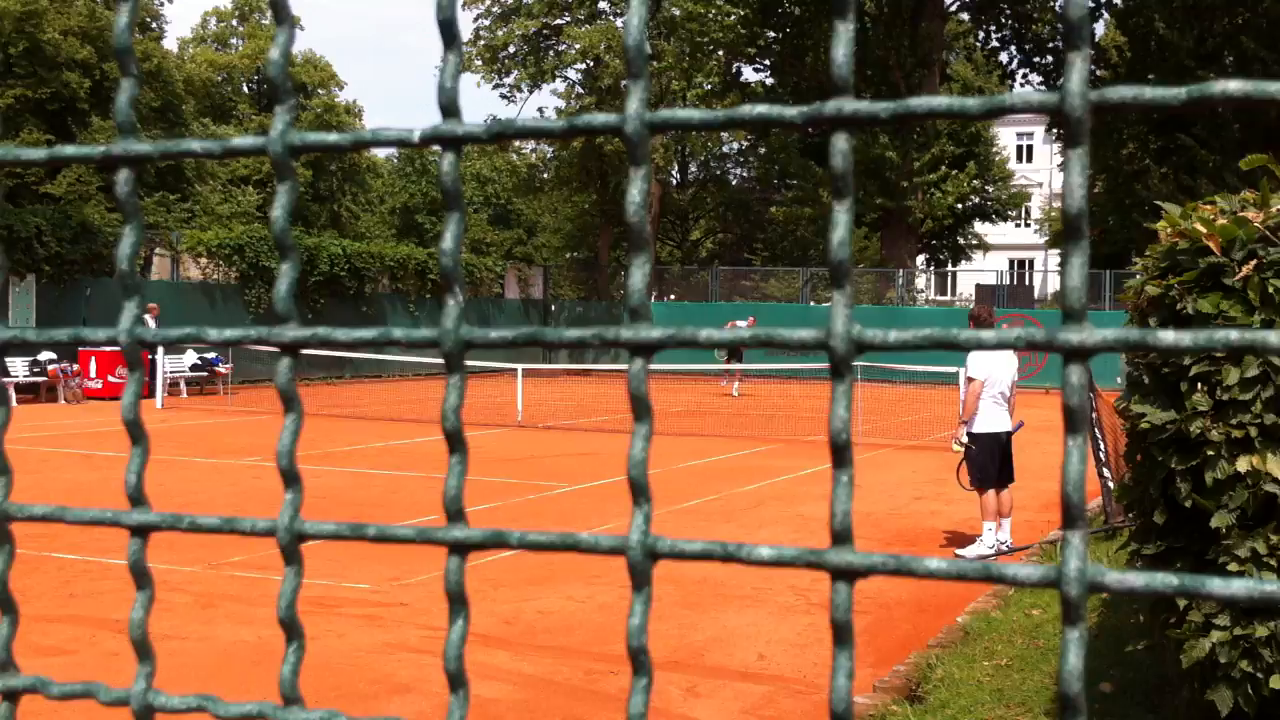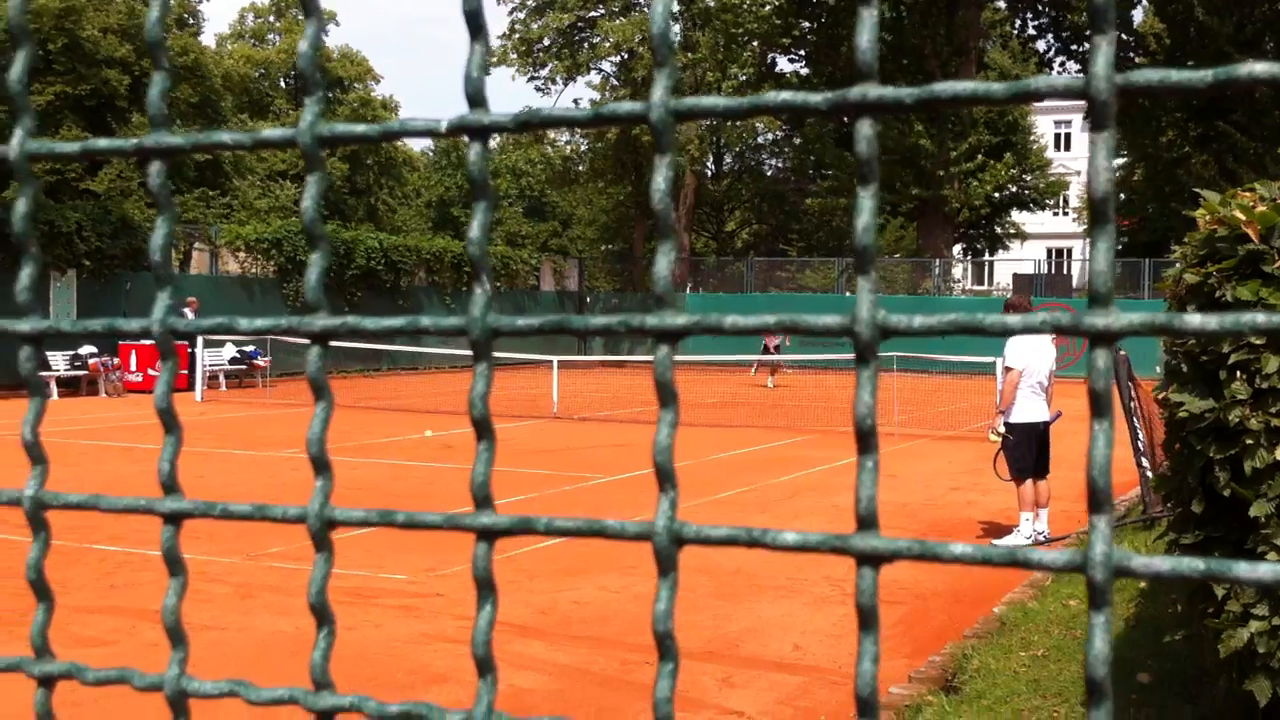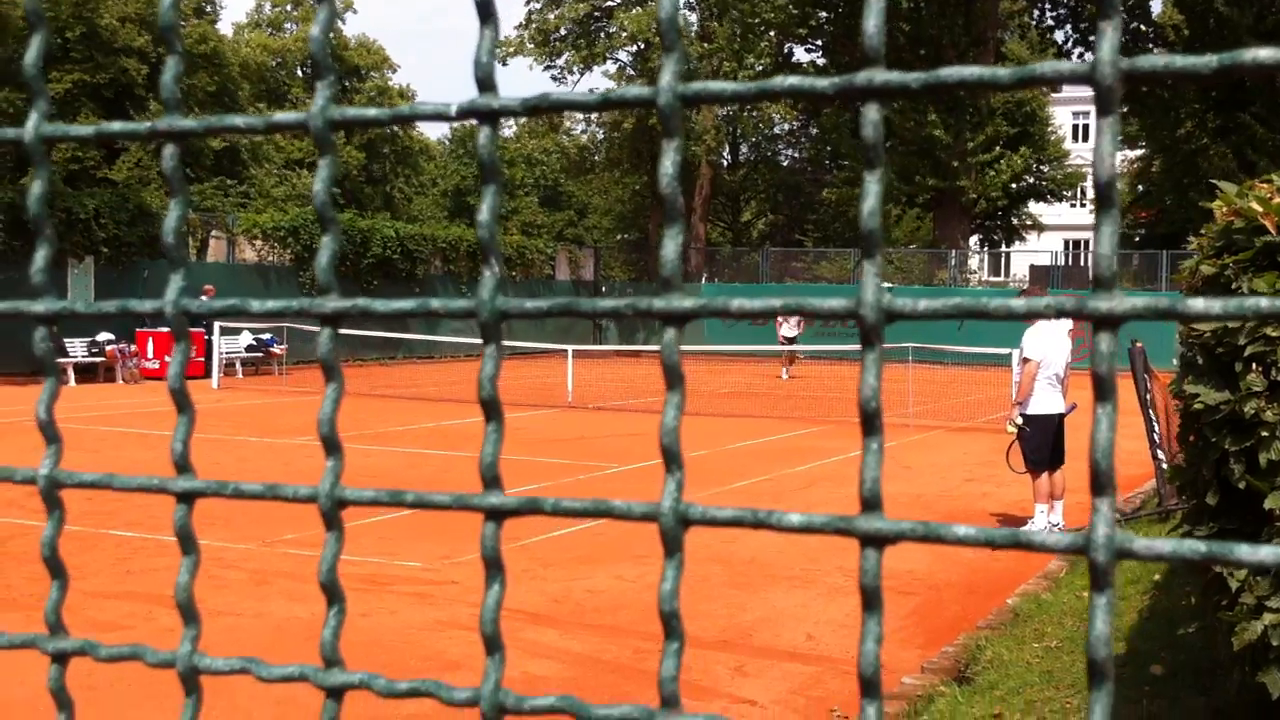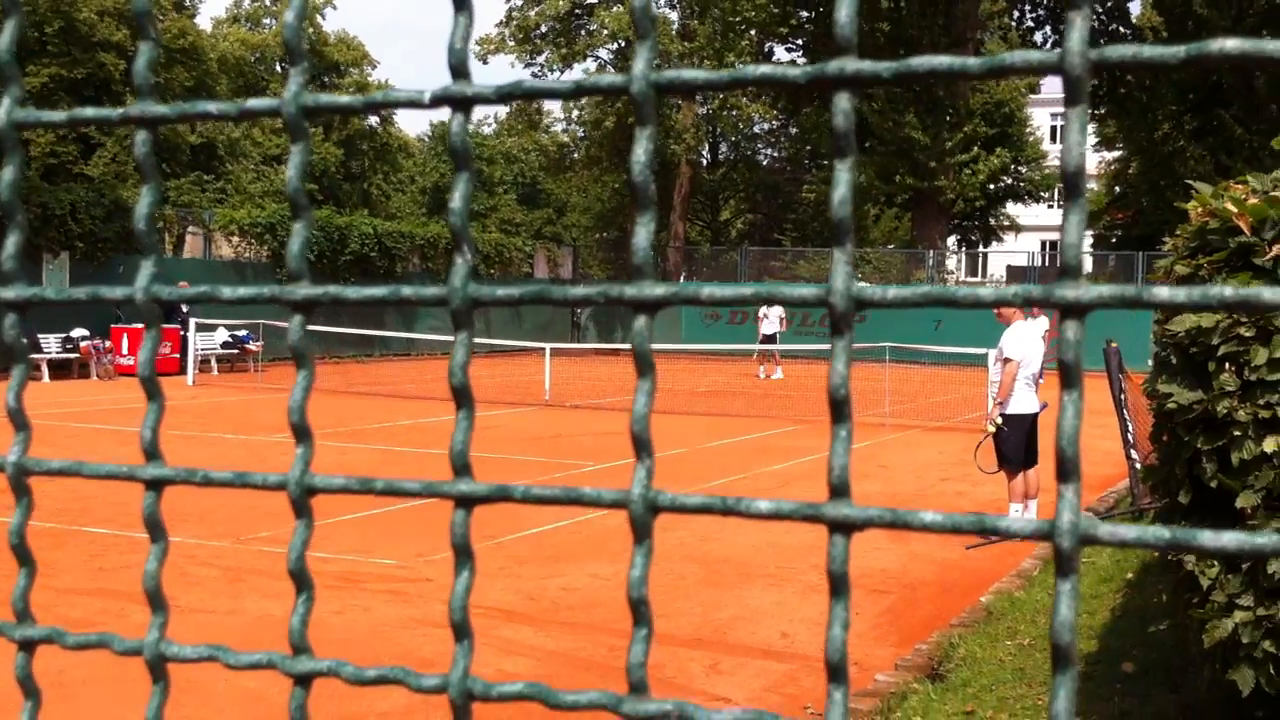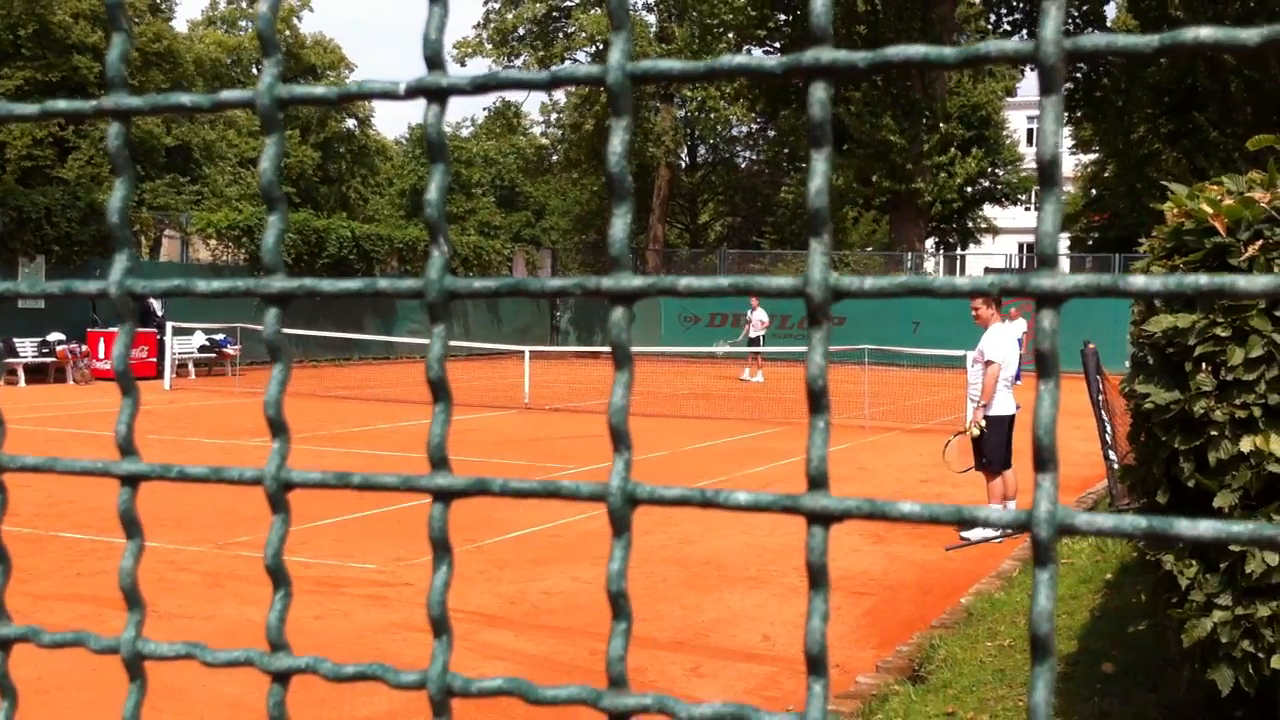
dt=0.3s
person 1, frame 1
left shoulder: (979, 353)
right shoulder: (1008, 353)
left elbow: (974, 391)
right elbow: (1012, 392)
left wrist: (962, 423)
left hip: (982, 428)
right hip: (1003, 427)
left knee: (986, 486)
right knee: (1002, 484)
left ankle: (988, 542)
right ankle: (1004, 538)
person 1, frame 2
left shoulder: (1016, 342)
right shoulder: (1046, 342)
left elbow: (1011, 381)
right elbow: (1050, 382)
left wrist: (999, 413)
left hip: (1019, 418)
right hip: (1040, 417)
left knee: (1023, 476)
right knee: (1039, 475)
left ankle: (1025, 532)
right ankle: (1041, 528)
person 1, frame 3
left shoulder: (1034, 333)
right shoulder: (1062, 333)
left elbow: (1030, 372)
right elbow: (1065, 374)
left wrist: (1016, 405)
left hip: (1036, 410)
right hip: (1055, 408)
left knee: (1038, 469)
right knee: (1054, 466)
left ankle: (1039, 523)
right ankle: (1056, 519)
person 1, frame 4
left shoulder: (1014, 333)
right shoulder: (1033, 332)
left elbow: (1010, 371)
left wrist: (997, 405)
left hip: (1013, 409)
right hip: (1029, 407)
left knee: (1013, 468)
right knee: (1028, 465)
right ankle: (1030, 517)
person 1, frame 5
left shoulder: (993, 336)
right shoulder: (1006, 334)
left elbow: (992, 373)
left wrist: (980, 408)
left hip: (991, 411)
right hip: (1004, 409)
left knee: (991, 470)
right knee: (1005, 467)
left ankle: (992, 526)
